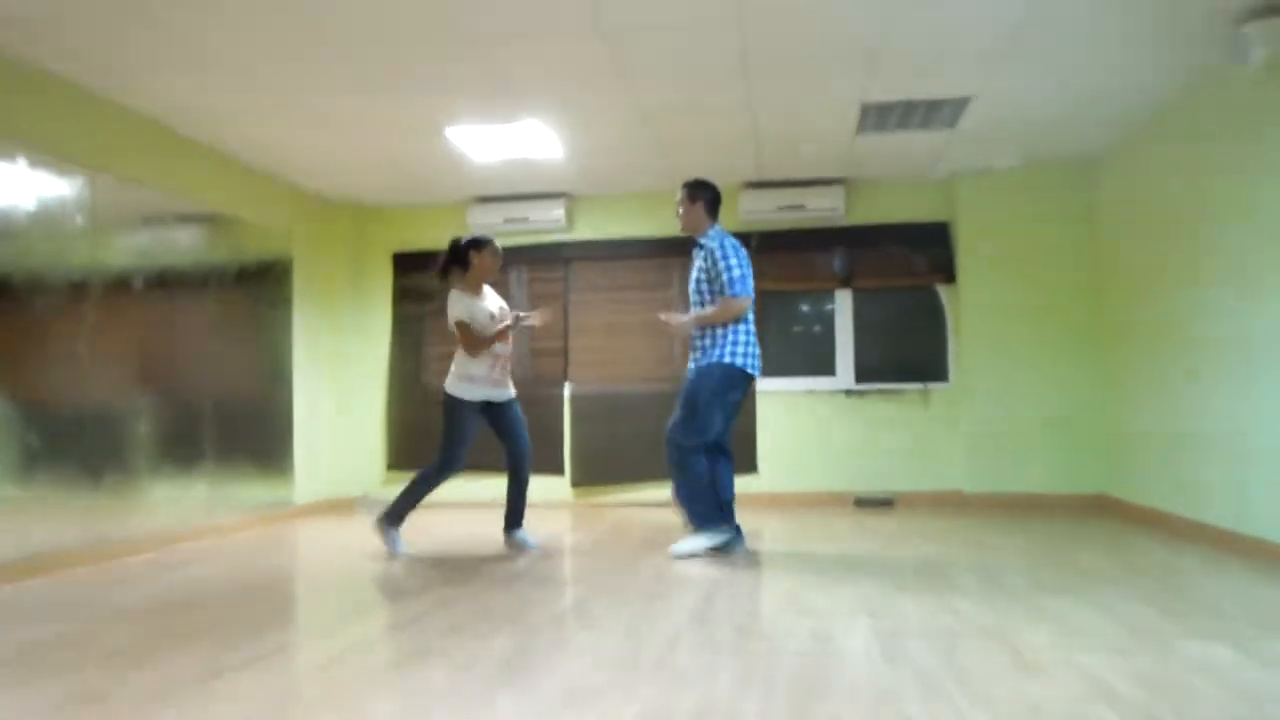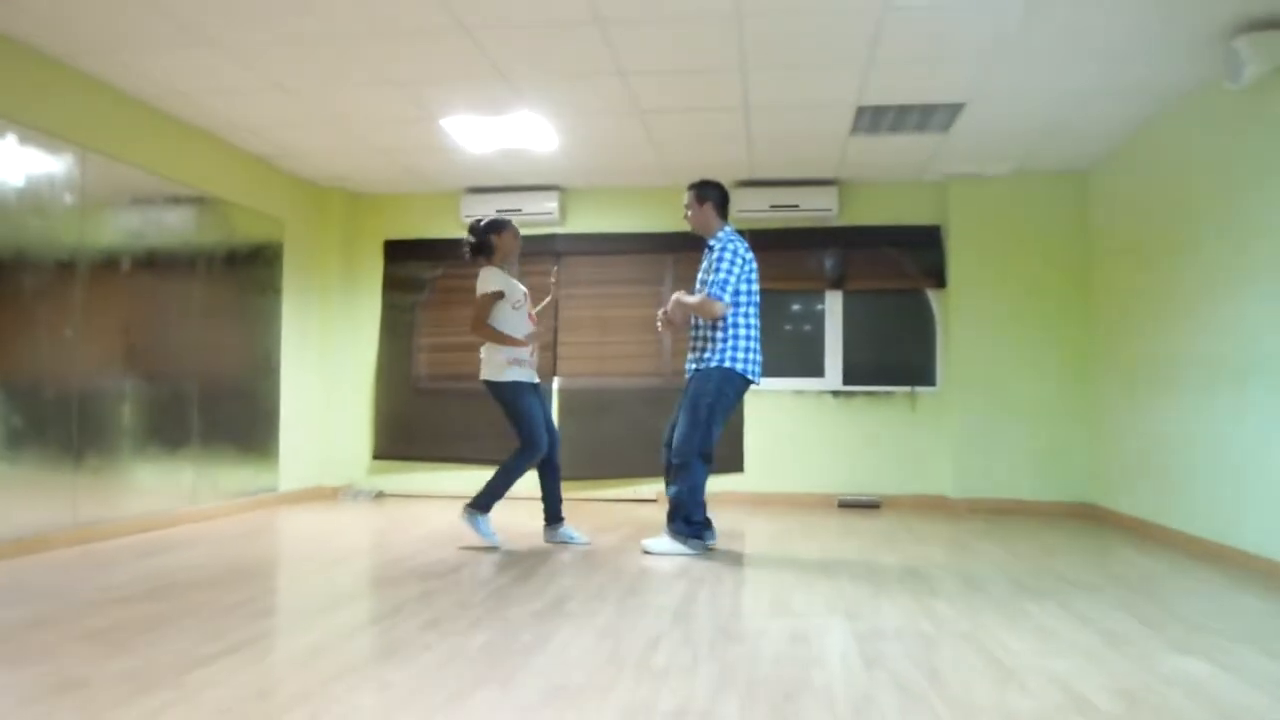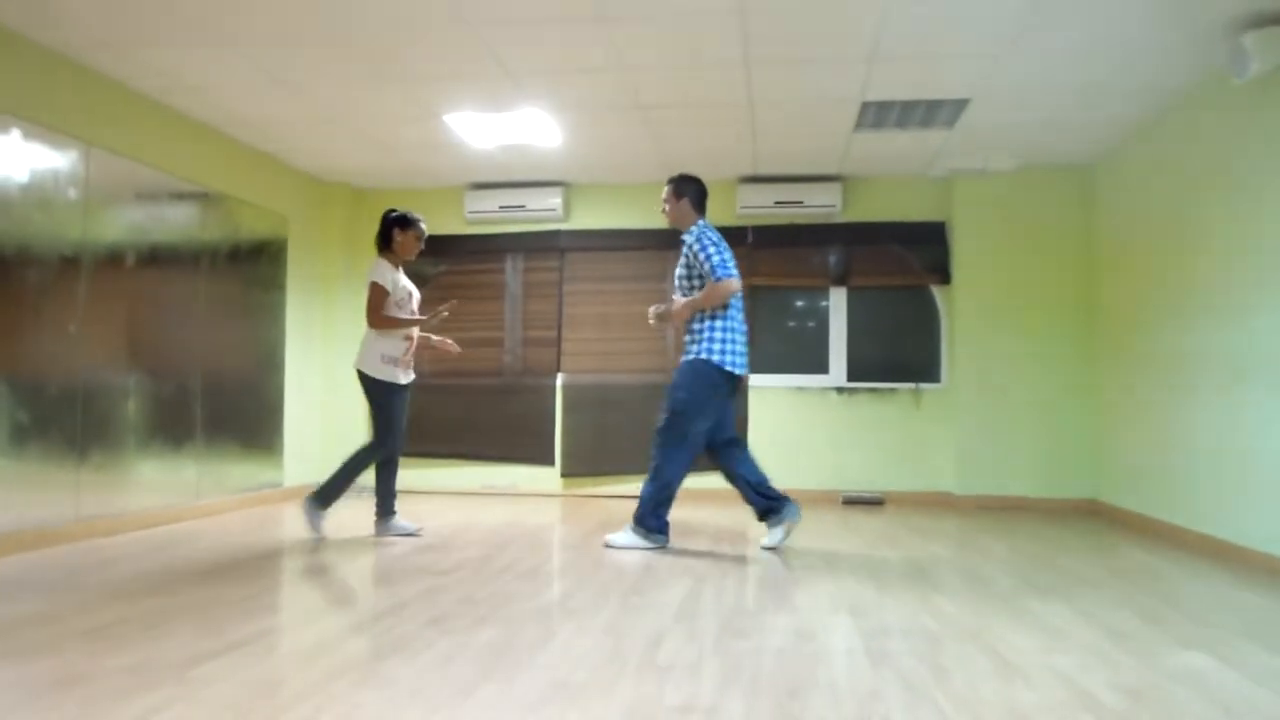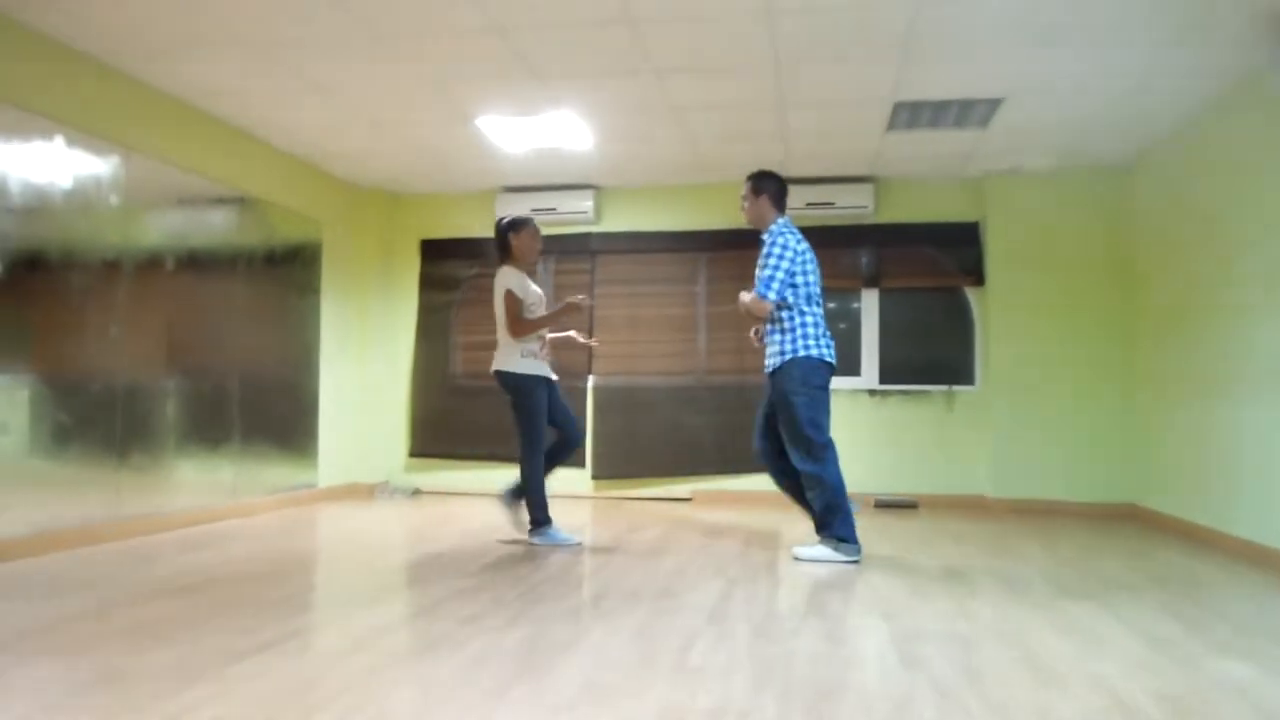
dt=1s
person 1, frame 1
left shoulder: (722, 247)
right shoulder: (707, 250)
left elbow: (739, 303)
left wrist: (691, 320)
right wrist: (684, 322)
left hip: (726, 360)
right hip: (716, 361)
left knee: (683, 438)
right knee: (709, 446)
left ankle: (710, 524)
right ankle: (721, 526)
person 1, frame 2
left shoulder: (729, 248)
right shoulder: (716, 250)
left elbow: (713, 307)
left wrist: (681, 301)
right wrist: (678, 315)
left hip: (725, 363)
right hip: (708, 364)
left knee: (688, 446)
right knee: (678, 442)
left ankle: (687, 532)
right ankle: (694, 527)
person 1, frame 3
left shoulder: (702, 241)
right shoulder: (701, 242)
left elbow: (729, 287)
left wrist: (686, 305)
right wrist: (672, 312)
left hip: (709, 356)
right hip: (720, 357)
left knee: (672, 440)
right knee: (721, 442)
left ankle: (649, 528)
right ankle: (776, 509)
person 1, frame 4
left shoulder: (779, 241)
right shoulder: (784, 239)
left elbow: (762, 304)
left wrist: (743, 298)
right wrist: (764, 329)
left hip: (798, 358)
right hip: (791, 358)
left knee: (809, 446)
right knee: (770, 445)
left ankle: (838, 538)
right ankle: (830, 518)
person 2, frame 1
left shoulder: (489, 292)
right shoulder: (459, 298)
right elbow: (474, 344)
left wrist: (521, 321)
right wrist: (511, 324)
left hip: (499, 390)
right hip: (467, 391)
left knee: (522, 454)
right knee: (449, 463)
left ankle: (514, 528)
right ankle: (390, 520)
person 2, frame 2
left shoulder: (503, 279)
right shoulder: (493, 275)
left elbow: (524, 323)
right elbow: (477, 324)
left wrist: (551, 297)
right wrist: (519, 341)
left hip: (522, 373)
right hip: (505, 374)
left knee: (548, 444)
right knee: (535, 446)
left ankle: (554, 524)
right ankle: (478, 509)
person 2, frame 3
left shoulder: (400, 274)
right shoulder: (383, 269)
right elbow: (376, 320)
left wrist: (431, 339)
right wrist: (424, 320)
left hip: (400, 370)
right hip: (380, 369)
left knee: (390, 443)
right knee: (387, 443)
left ankle: (387, 517)
right ankle: (319, 500)
person 2, frame 4
left shoulder: (521, 279)
right shoulder: (509, 276)
right elbow: (517, 329)
left wrist: (565, 336)
right wrist: (562, 311)
left hip: (537, 370)
right hip: (519, 370)
left knee: (572, 435)
right knee: (534, 444)
left ankle: (516, 494)
right ankle: (539, 526)
